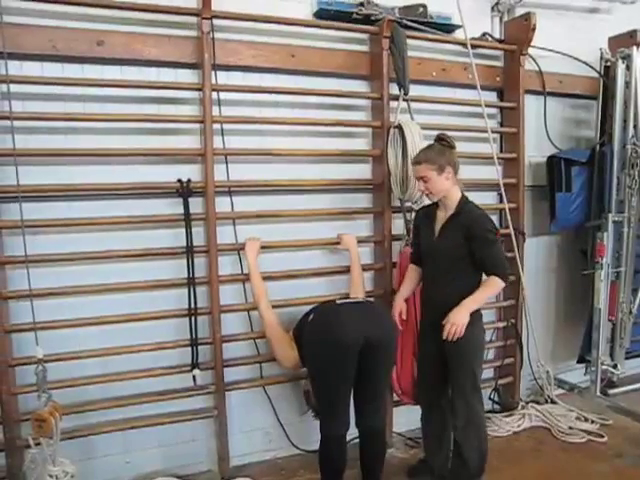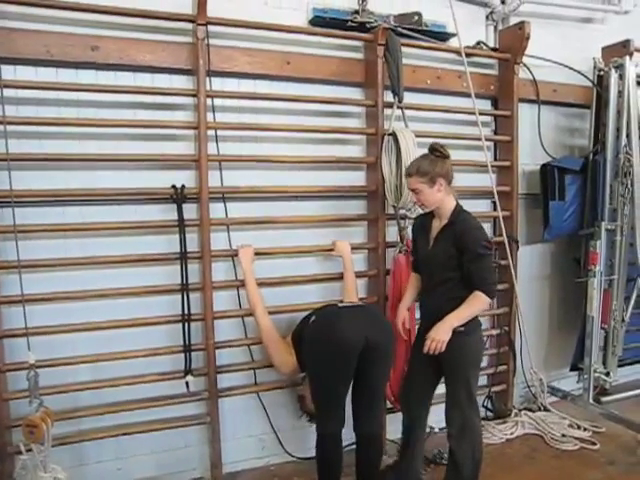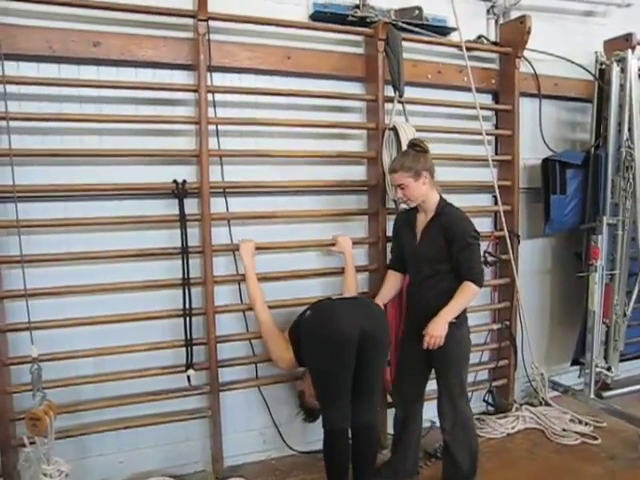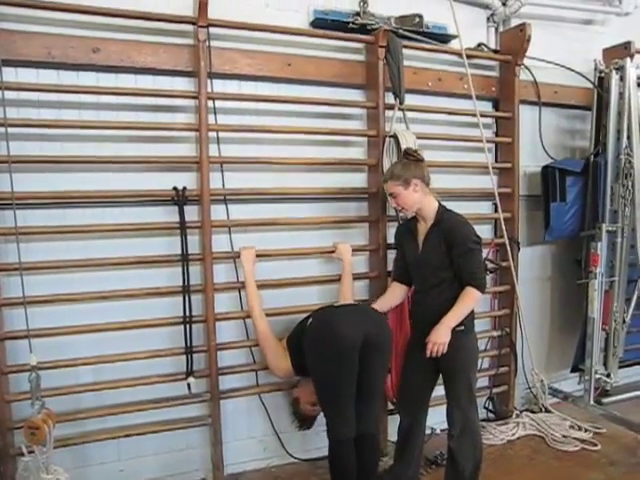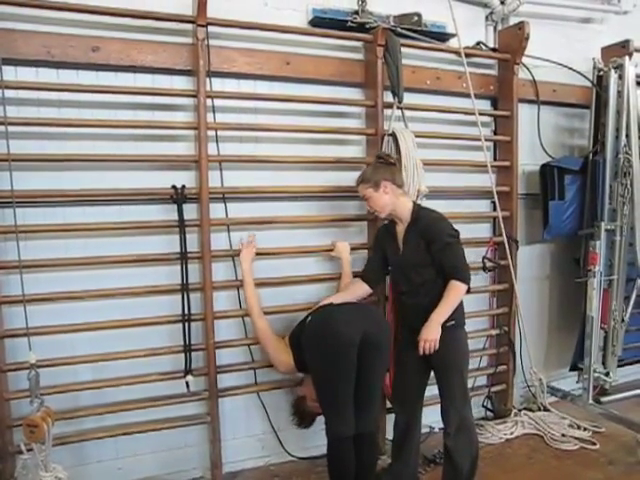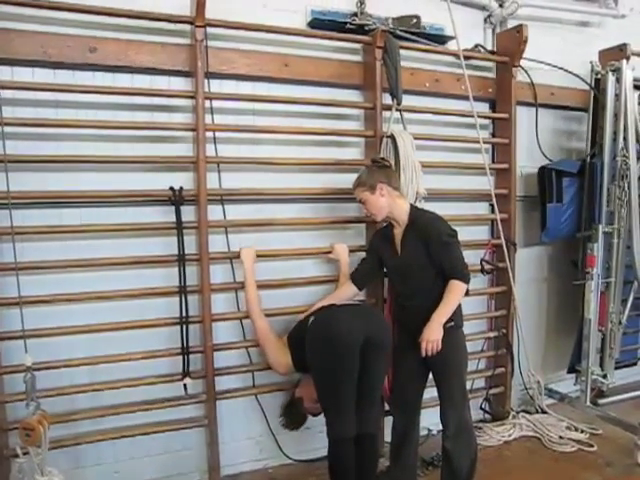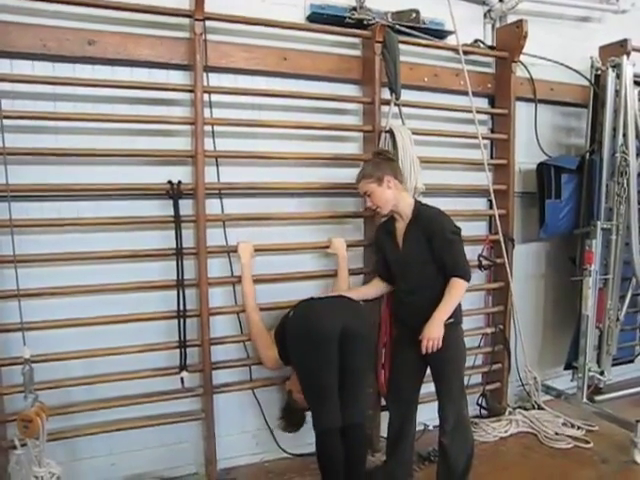
dt=0.7s
person 1, frame 1
left shoulder: (474, 219)
right shoulder: (423, 217)
left elbow: (498, 276)
left wrist: (464, 308)
right wrist: (401, 295)
left hip: (461, 324)
right hip: (431, 322)
left knee: (464, 400)
right knee: (430, 395)
person 1, frame 2
left shoulder: (468, 230)
right shoulder: (421, 225)
left elbow: (485, 292)
left wrist: (448, 325)
right wrist: (405, 304)
left hip: (461, 335)
right hip: (428, 329)
left knee: (461, 412)
right knee: (412, 400)
person 1, frame 3
left shoulder: (455, 221)
right shoulder: (403, 221)
left elbow: (473, 279)
left wrist: (443, 319)
right wrist: (379, 302)
left hip: (449, 327)
right hip: (413, 324)
left knee: (452, 404)
right knee: (405, 396)
person 1, frame 4
left shoulder: (455, 227)
right shoulder: (404, 232)
left elbow: (475, 286)
left wrist: (445, 327)
right wrist: (376, 308)
left hip: (455, 334)
right hip: (420, 332)
left knee: (460, 412)
right knee: (409, 404)
person 1, frame 5
left shoulder: (433, 224)
right shoulder: (385, 235)
left elbow: (460, 279)
right elbow: (369, 280)
left wrist: (435, 323)
right wrist: (332, 301)
left hip: (445, 330)
right hip: (408, 331)
left knee: (455, 410)
right knee: (404, 405)
person 1, frame 6
left shoulder: (430, 225)
right shoulder: (381, 239)
left elbow: (460, 278)
right elbow: (358, 280)
left wrist: (436, 324)
right wrist: (322, 306)
left hip: (444, 331)
right hip: (406, 334)
left knee: (454, 412)
right knee: (402, 406)
person 1, frame 7
left shoulder: (434, 221)
right shoulder: (383, 233)
left elbow: (460, 276)
left wrist: (437, 321)
right wrist: (345, 296)
left hip: (442, 328)
right hip: (405, 329)
left knee: (451, 408)
right knee: (399, 402)
person 2, frame 1
left shoulder: (291, 353)
left elbow: (263, 305)
right elbow: (358, 297)
left wrist: (252, 259)
right wrist: (353, 249)
left hip: (331, 330)
right hip: (379, 319)
left knee: (334, 429)
right knee: (373, 423)
person 2, frame 2
left shoulder: (289, 361)
left elbow: (259, 311)
right elbow: (352, 300)
left wrist: (246, 266)
right wrist: (346, 256)
left hip: (331, 333)
right hip: (376, 323)
left knee: (329, 429)
right knee: (371, 427)
person 2, frame 3
left shoulder: (288, 356)
left elbow: (259, 306)
right elbow: (350, 296)
left wrist: (248, 261)
right wrist: (347, 252)
left hip: (328, 325)
right hip: (372, 315)
left knee: (336, 424)
right knee: (366, 419)
person 2, frame 4
left shoulder: (284, 365)
left elbow: (258, 316)
right elbow: (346, 302)
left wrist: (248, 268)
right wrist: (347, 260)
left hip: (332, 334)
right hip: (375, 322)
left knee: (341, 432)
right knee: (367, 428)
person 2, frame 5
left shoulder: (287, 360)
left elbow: (257, 315)
right elbow: (345, 297)
left wrist: (246, 266)
right wrist: (345, 258)
left hip: (330, 331)
right hip: (374, 320)
left knee: (340, 430)
right knee: (367, 427)
person 2, frame 6
left shoulder: (284, 361)
left elbow: (257, 315)
left wrist: (248, 267)
right wrist: (343, 261)
left hip: (333, 333)
right hip: (375, 322)
left knee: (341, 432)
right knee: (367, 428)
person 2, frame 7
left shoulder: (273, 356)
left elbow: (252, 311)
right elbow: (341, 294)
left wrist: (246, 262)
right wrist: (342, 255)
left hip: (311, 324)
right hip: (354, 313)
left knee: (328, 425)
right knee: (354, 419)
